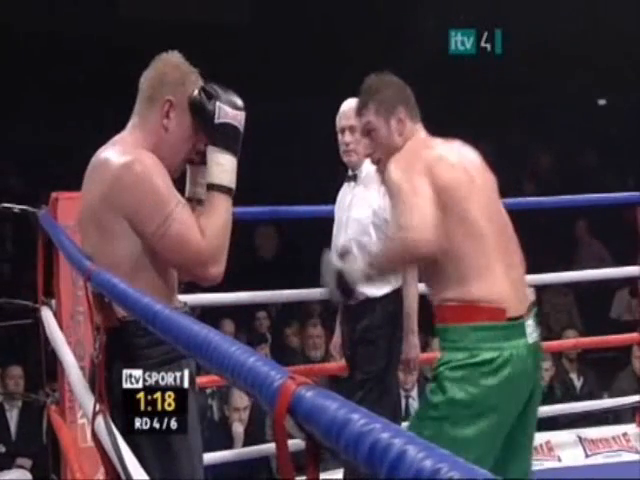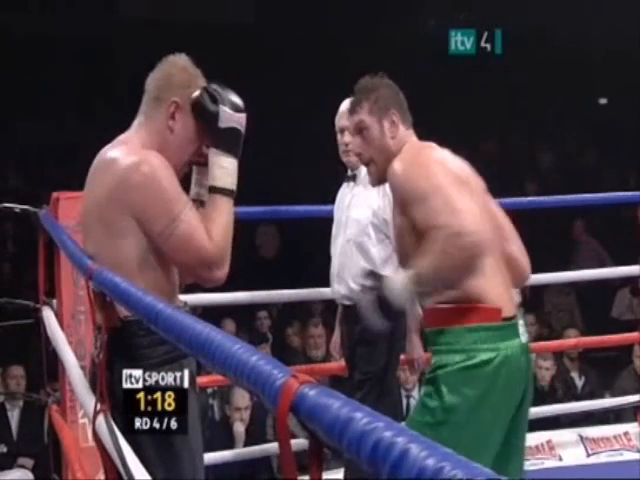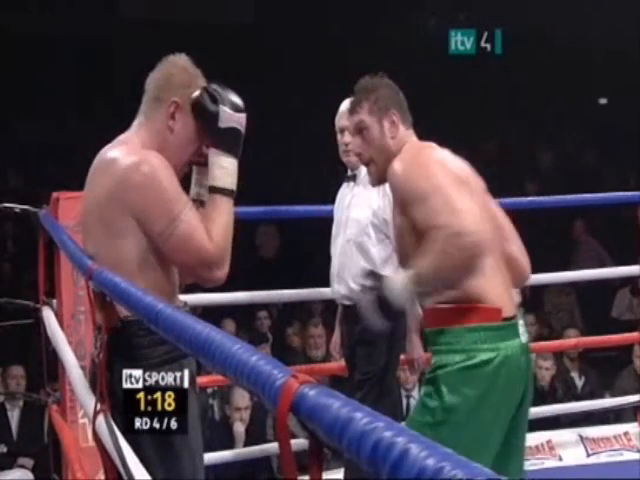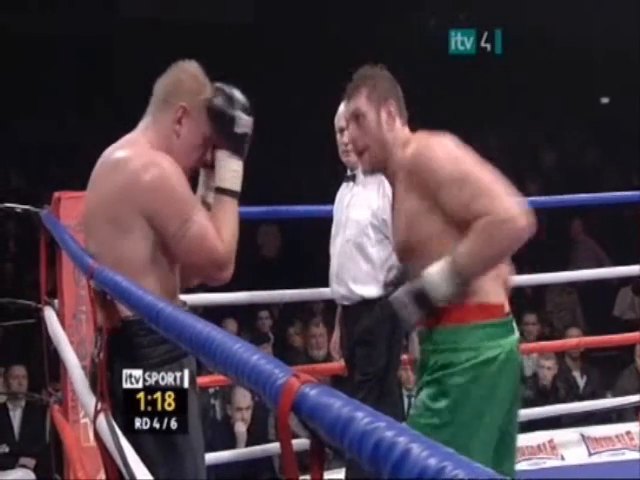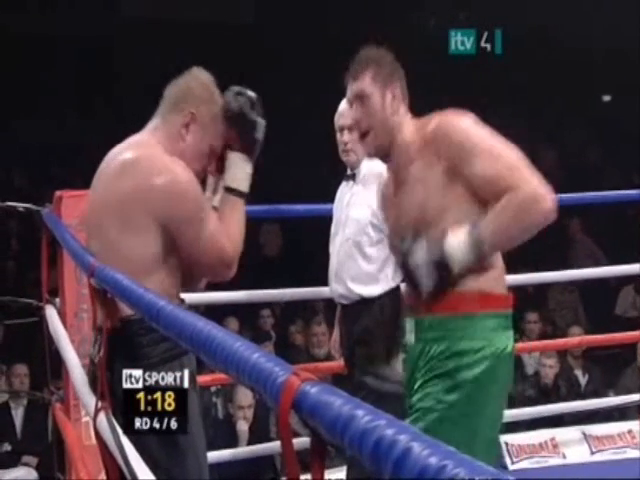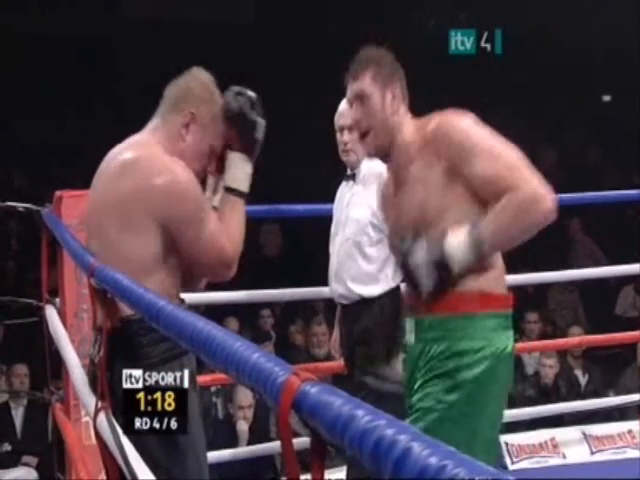
dt=0.4s
person 1, frame 1
left shoulder: (112, 160)
right shoulder: (137, 167)
left elbow: (178, 259)
right elbow: (208, 264)
left wrist: (200, 176)
right wrist: (223, 158)
left hip: (129, 350)
right hip: (148, 354)
person 1, frame 2
left shoulder: (114, 160)
right shoulder: (144, 167)
left elbow: (179, 266)
right elbow: (212, 265)
left wrist: (202, 180)
right wrist: (225, 160)
left hip: (129, 349)
right hip: (150, 353)
person 1, frame 3
left shoulder: (113, 160)
right shoulder: (145, 168)
left elbow: (179, 267)
right elbow: (212, 265)
left wrist: (203, 180)
right wrist: (225, 161)
left hip: (127, 348)
right hip: (150, 352)
person 1, frame 4
left shoulder: (115, 161)
right shoulder: (154, 170)
right elbow: (218, 264)
left wrist: (210, 182)
right wrist: (230, 162)
left hip: (125, 346)
right hip: (152, 350)
person 1, frame 5
left shoulder: (120, 160)
right shoulder: (168, 174)
right elbow: (223, 262)
left wrist: (218, 186)
right wrist: (240, 164)
left hip: (121, 344)
right hip: (151, 348)
person 1, frame 6
left shoulder: (119, 161)
right shoulder: (168, 175)
right elbow: (222, 263)
left wrist: (216, 188)
right wrist: (240, 164)
left hip: (121, 344)
right hip: (151, 348)
person 2, frame 1
left shoulder: (405, 161)
right shoulder: (463, 154)
left elbow: (419, 238)
left wrist: (356, 269)
left hip: (479, 346)
right hip: (520, 337)
person 2, frame 2
left shoulder: (408, 164)
right shoulder: (448, 162)
left elbow: (468, 239)
right elbow: (518, 267)
left wrist: (399, 287)
left hip: (472, 349)
right hip: (508, 342)
person 2, frame 3
left shoulder: (409, 164)
right shoulder: (444, 163)
left elbow: (467, 240)
right elbow: (518, 268)
left wrist: (399, 287)
left hip: (472, 349)
right hip: (507, 341)
person 2, frame 4
left shoulder: (425, 154)
right shoulder: (402, 184)
left elbow: (512, 220)
left wrist: (436, 283)
left hip: (468, 347)
right hip: (475, 344)
person 2, frame 5
left shoulder: (446, 133)
right shoulder: (391, 186)
left elbow: (537, 200)
left wrist: (454, 250)
left hip: (467, 337)
right hip: (433, 338)
person 2, frame 6
left shoulder: (447, 133)
right shoulder: (389, 189)
left elbow: (537, 200)
left wrist: (454, 250)
left hip: (467, 336)
right hip: (427, 338)
person 3, frame 1
left shoulder: (387, 184)
right shoulder: (345, 191)
left elbow: (409, 262)
left wrist: (411, 333)
right wrist: (340, 324)
left hip: (382, 311)
right hip: (354, 311)
left knee: (368, 411)
right knee: (377, 408)
person 3, frame 2
left shoulder: (386, 185)
right shoulder: (344, 191)
left wrist: (412, 332)
right wrist: (339, 324)
left hip: (380, 312)
right hip: (353, 312)
left knee: (366, 410)
right knee: (379, 408)
person 3, frame 3
left shoulder: (387, 184)
right shoulder: (344, 190)
right wrist: (340, 324)
left hip: (380, 312)
right hip: (353, 312)
left knee: (366, 409)
right knee: (380, 407)
person 3, frame 4
left shoulder: (386, 182)
right shoulder: (344, 190)
right wrist: (339, 322)
left hip: (379, 312)
right hip: (353, 311)
left knee: (367, 409)
right knee: (379, 407)
person 3, frame 5
left shoulder: (385, 180)
right shoulder: (344, 188)
left wrist: (405, 318)
right wrist: (339, 319)
left hip: (379, 310)
right hip: (353, 310)
left knee: (369, 407)
right knee: (379, 405)
person 3, frame 6
left shoulder: (384, 179)
right shoulder: (344, 187)
left wrist: (403, 318)
left hip: (378, 310)
right hip: (353, 310)
left knee: (371, 407)
right knee: (375, 405)
